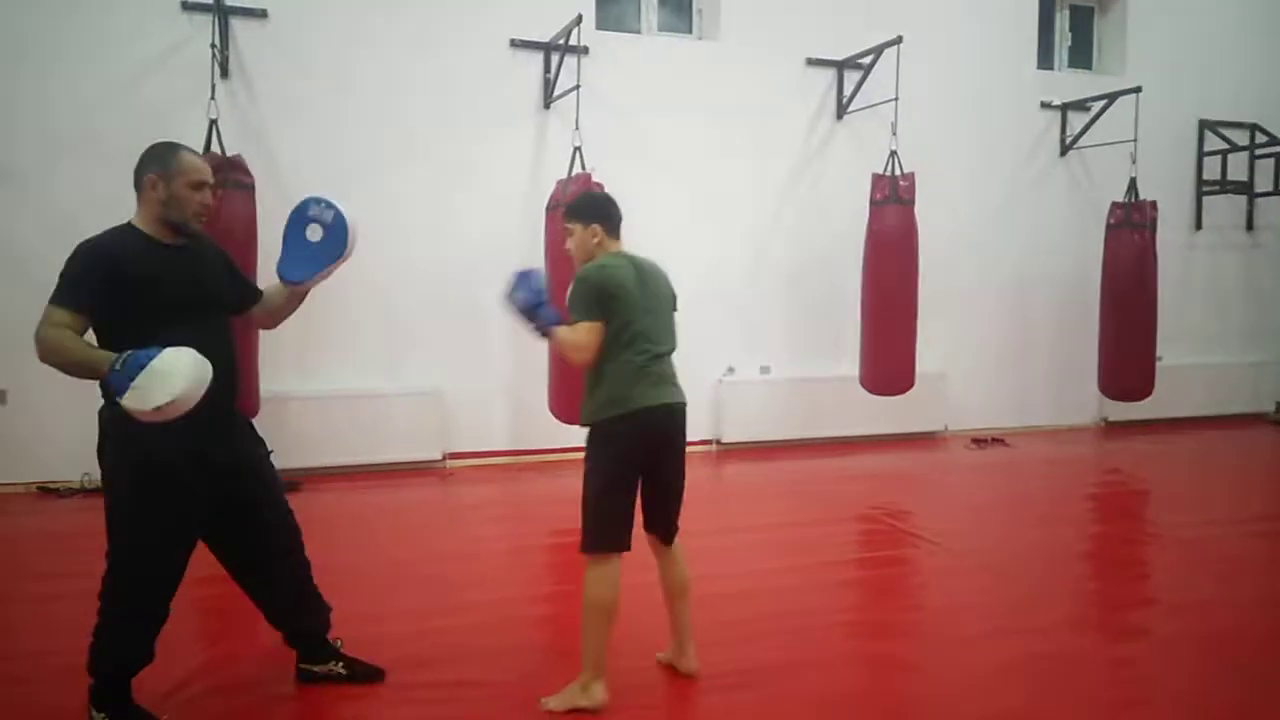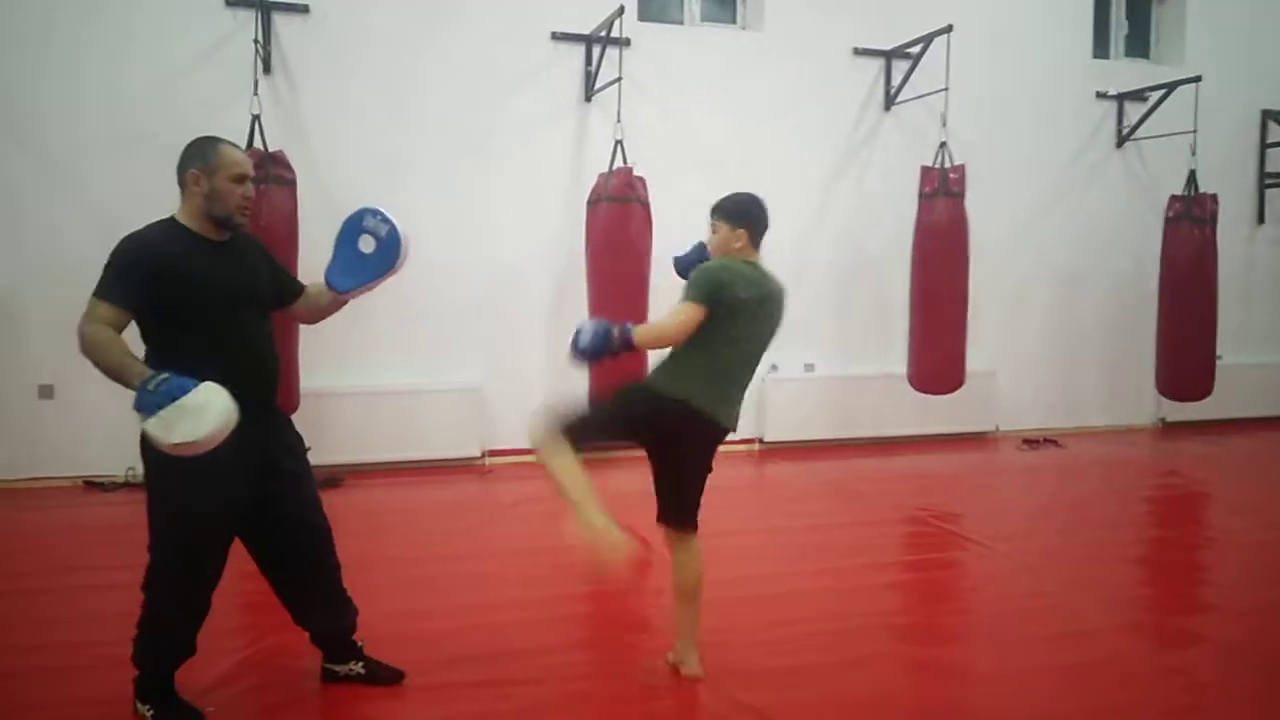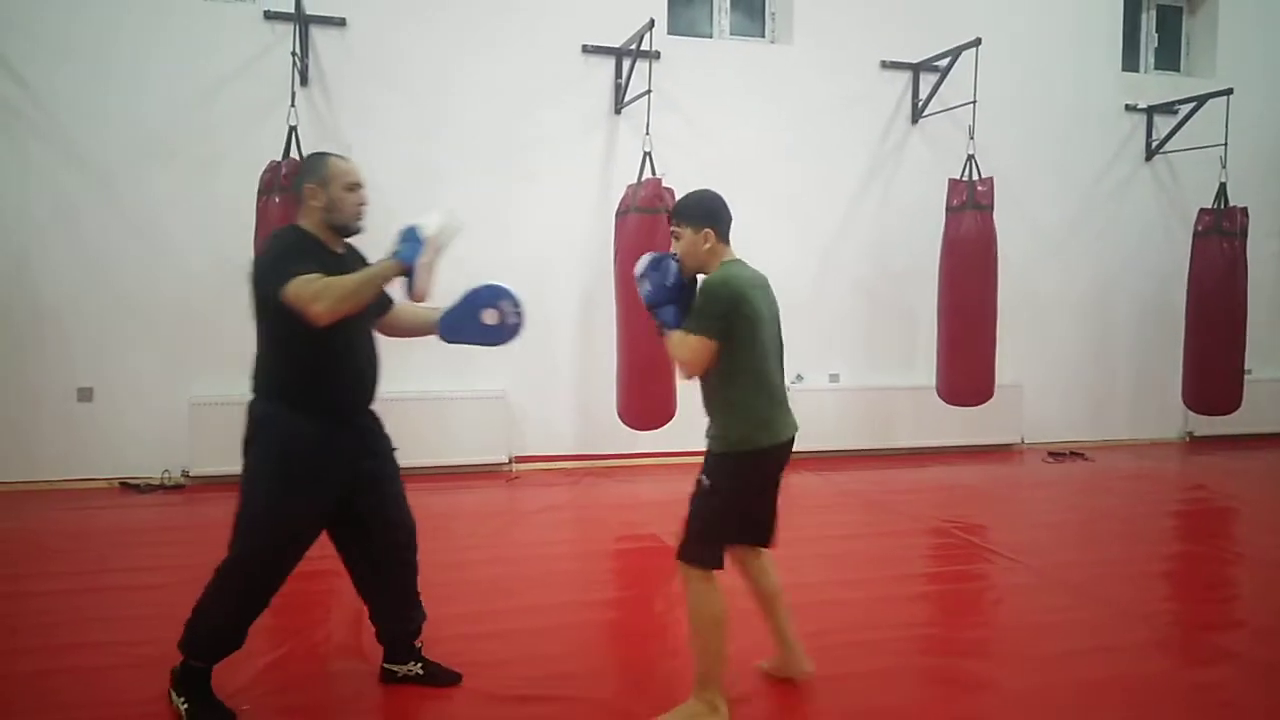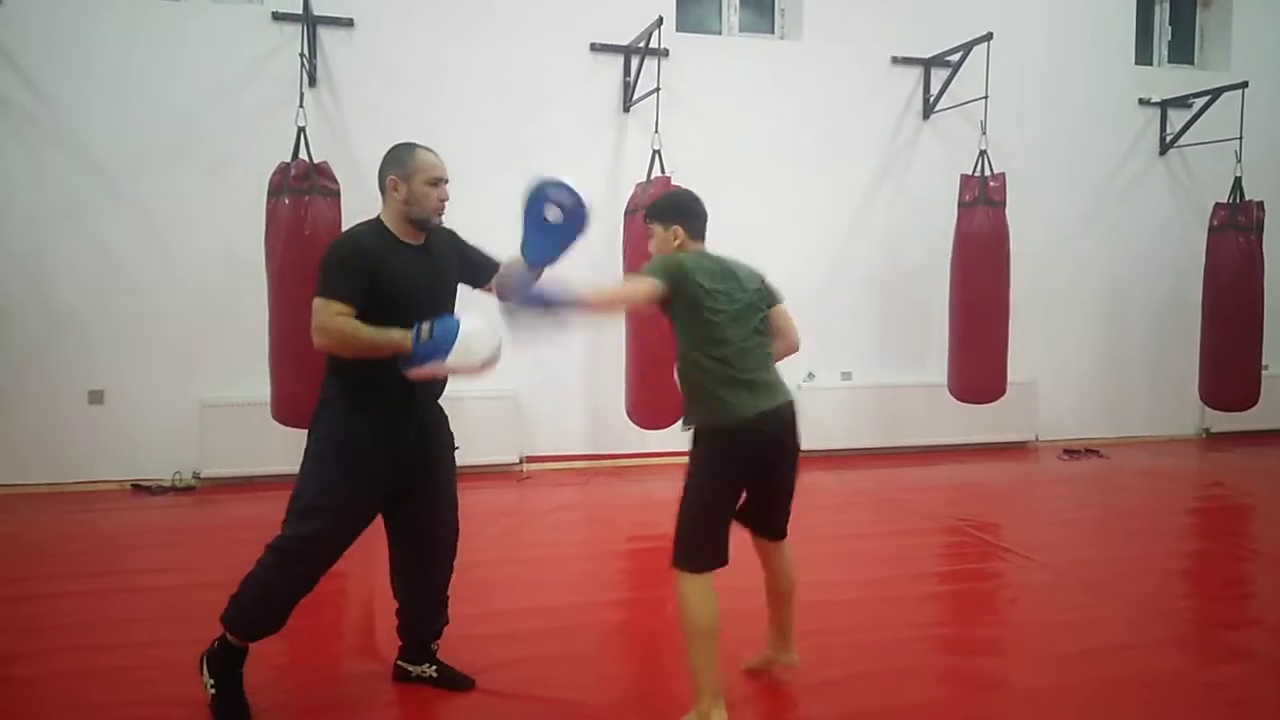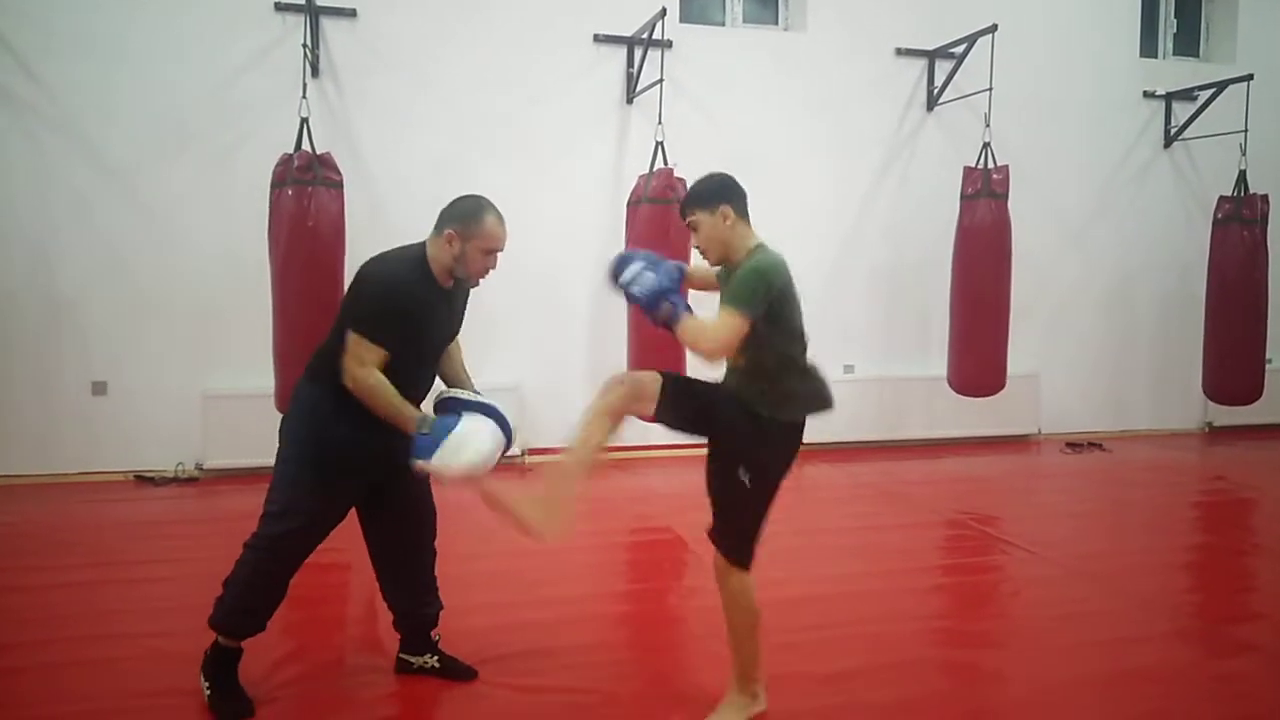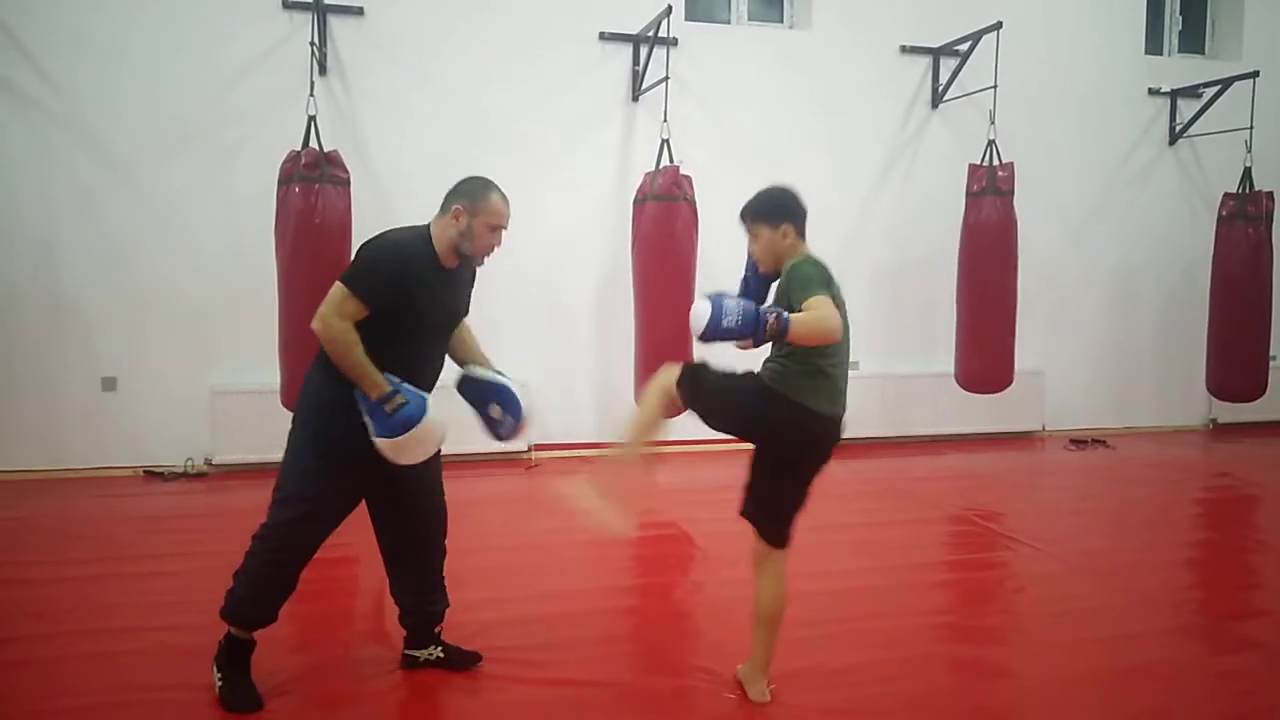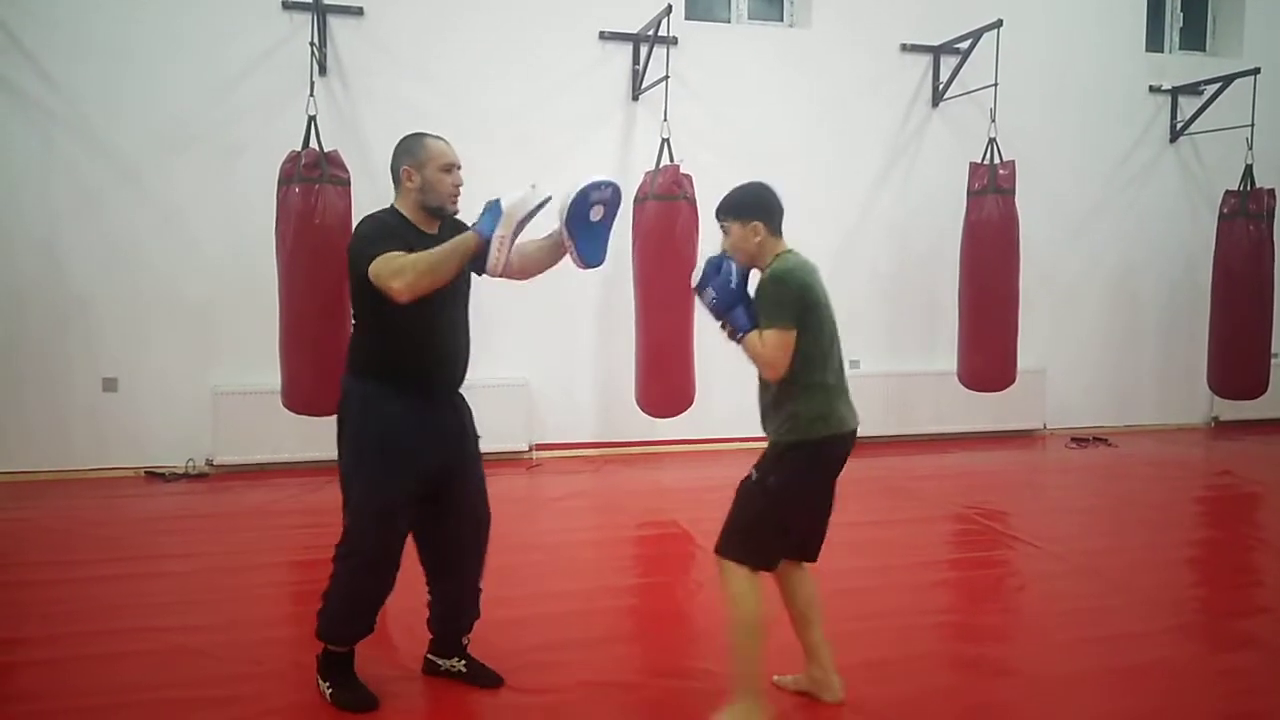
dt=0.7s
person 1, frame 1
left shoulder: (208, 255)
right shoulder: (104, 255)
left elbow: (264, 313)
right elbow: (51, 339)
right wrist: (114, 366)
left hip: (224, 434)
right hip: (148, 445)
left knee: (275, 541)
right knee: (142, 572)
left ankle: (317, 653)
person 1, frame 2
left shoulder: (249, 249)
right shoulder: (148, 251)
left elbow: (305, 305)
right elbow: (94, 330)
right wrist: (146, 379)
left hip: (264, 428)
left knee: (307, 541)
right knee: (185, 564)
left ankle: (340, 652)
person 1, frame 3
left shoulder: (350, 256)
right shoulder: (285, 250)
left elbow: (388, 319)
right elbow: (322, 308)
right wrist: (395, 263)
left hip: (355, 429)
right hip: (292, 435)
left knee: (392, 540)
right knee: (259, 559)
left ankle: (402, 654)
person 1, frame 4
left shoulder: (443, 245)
right shoulder: (356, 248)
left elbow: (501, 278)
right elbow: (325, 331)
right wrist: (412, 342)
left hip: (422, 422)
right hip: (355, 426)
left knee: (433, 540)
right knee: (308, 543)
left ankle: (417, 654)
right ankle: (226, 656)
person 1, frame 5
left shoulder: (455, 283)
right shoulder: (390, 280)
right elbow: (359, 373)
left wrist: (468, 397)
right wrist: (424, 427)
left hip: (390, 427)
right hip: (328, 423)
left knee: (412, 532)
right knee: (284, 539)
left ankle: (418, 645)
right ankle: (221, 659)
person 1, frame 6
left shoulder: (463, 269)
right shoulder: (391, 255)
right elbow: (328, 324)
left wrist: (484, 374)
right wrist: (377, 389)
left hip: (407, 414)
right hip: (340, 407)
left knee: (420, 524)
right knee: (294, 526)
left ankle: (423, 638)
right ankle: (234, 650)
person 1, frame 7
left shoulder: (454, 231)
right shoulder: (377, 232)
left elbow: (520, 264)
right elbow: (403, 282)
left wrist: (571, 234)
right wrist: (479, 236)
left hip: (444, 408)
right hip: (382, 411)
left knee: (464, 532)
right knee: (373, 540)
left ankle: (446, 649)
right ankle: (335, 661)
person 2, frame 1
left shoulder: (594, 277)
right shoulder: (655, 274)
left elbow: (581, 352)
left wrist: (542, 315)
left hip: (620, 423)
right hip: (669, 413)
left knee: (602, 553)
right knee: (663, 539)
left ankle: (591, 684)
right ankle: (683, 650)
person 2, frame 2
left shoulder: (714, 272)
right shoulder: (777, 293)
left elbow: (674, 330)
left wrist: (618, 337)
left hip: (666, 401)
right hip: (709, 420)
left knee: (553, 439)
right knee: (682, 531)
left ankle: (602, 527)
right ankle: (687, 652)
person 2, frame 3
left shoulder: (718, 286)
right shoulder: (753, 280)
left elbow: (690, 362)
left wrist: (666, 309)
right wrist: (685, 300)
left hip: (741, 444)
right hip: (772, 437)
left knee: (698, 564)
right knee: (747, 546)
right ankle: (791, 655)
person 2, frame 4
left shoulder: (678, 270)
right shoulder: (747, 274)
left elbow: (628, 293)
right elbow: (789, 341)
left wrist: (553, 295)
left hip: (727, 431)
right hip: (778, 417)
left knee: (695, 567)
right knee: (770, 537)
right ankle: (781, 647)
person 2, frame 5
left shoulder: (761, 272)
right shoulder: (740, 267)
left elbow: (715, 343)
right elbow: (695, 278)
left wrist: (661, 303)
right wrist: (652, 273)
left hip: (767, 428)
right hip: (737, 402)
left knee: (729, 563)
right knee: (621, 390)
right ankle: (544, 507)
person 2, frame 6
left shoulder: (804, 271)
right shoulder: (810, 277)
left elbow: (828, 329)
right elbow: (768, 329)
left wrist: (751, 319)
right wrist: (749, 305)
left hip: (780, 406)
right hip: (817, 428)
left knee: (667, 380)
right knee: (769, 547)
right ankle: (756, 675)
person 2, frame 7
left shoulder: (781, 278)
right shoulder: (793, 269)
left elbow: (773, 364)
left wrist: (731, 312)
right wrist: (733, 304)
left hip: (806, 440)
right hip: (820, 434)
left knee: (737, 561)
right knee: (789, 558)
right ankle: (822, 674)
